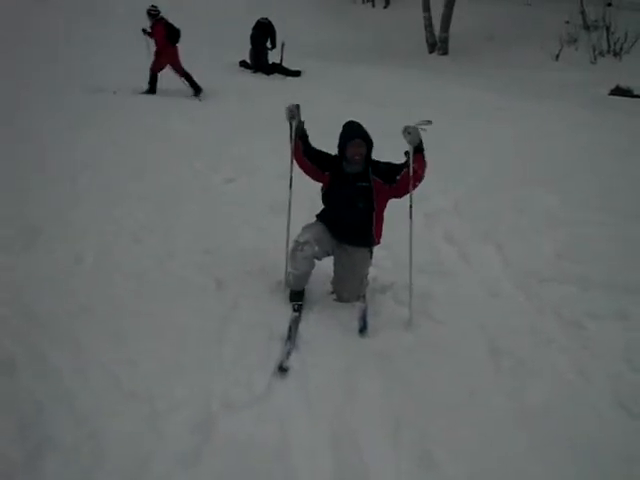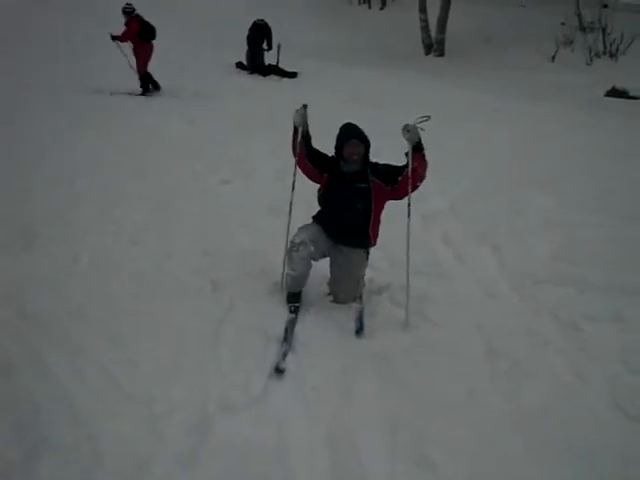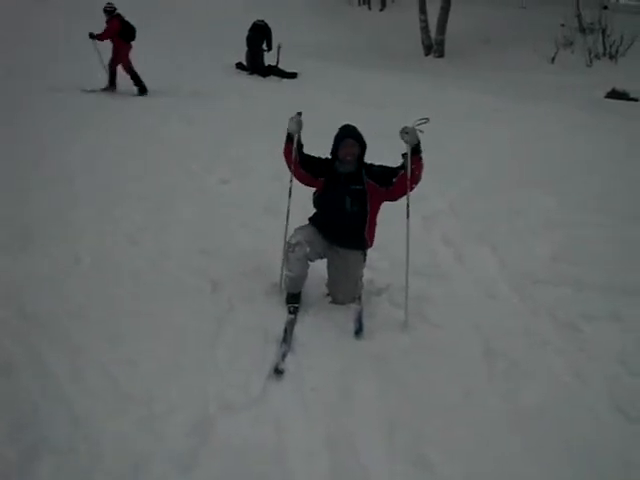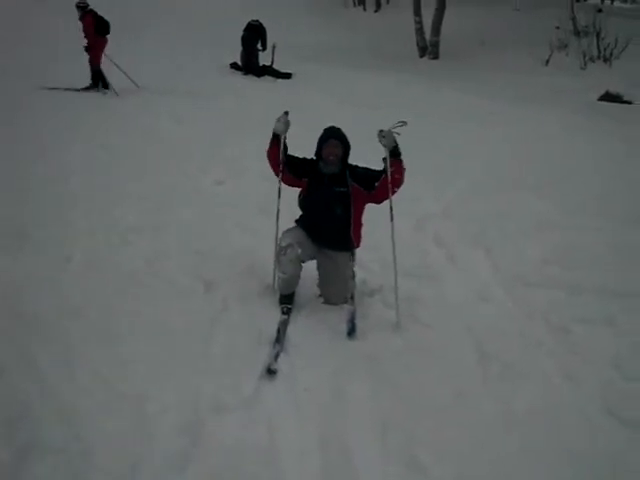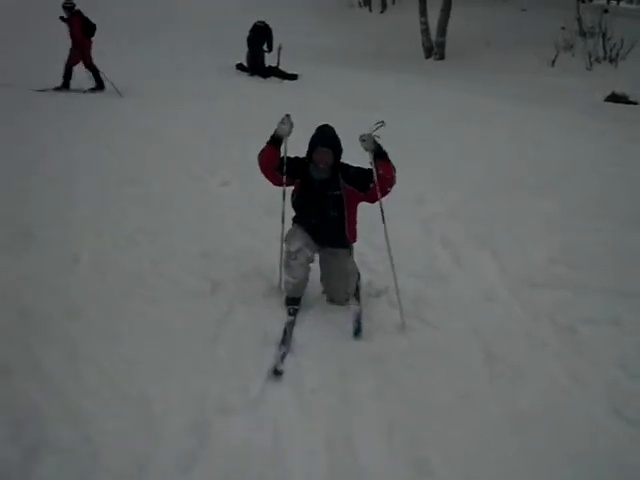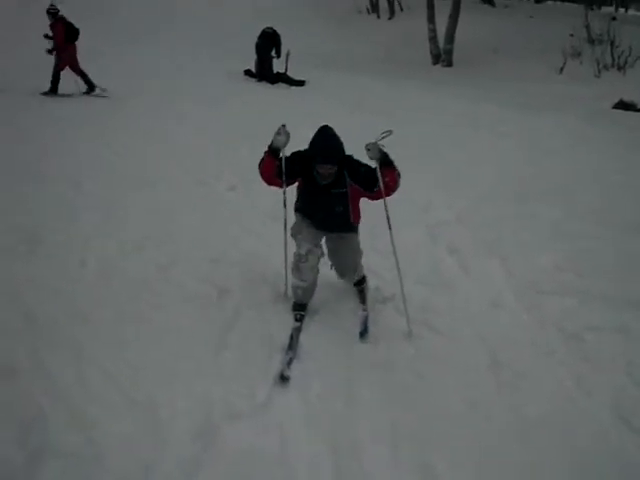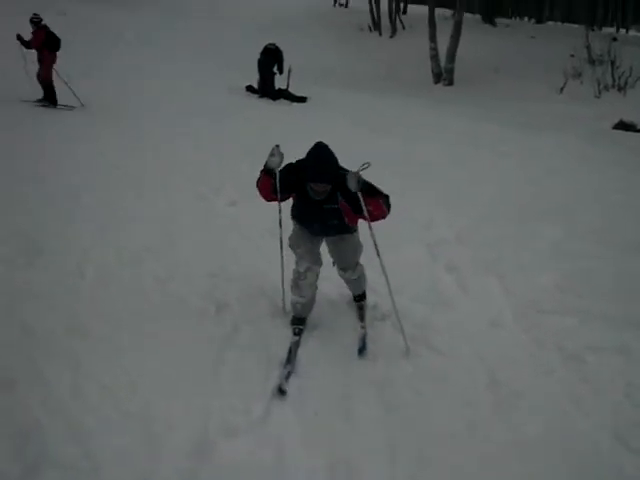
dt=0.3s
person 1, frame 1
left shoulder: (379, 174)
right shoulder: (331, 167)
left elbow: (411, 176)
right elbow: (304, 154)
left wrist: (416, 148)
right wrist: (297, 127)
left hip: (358, 244)
right hip: (327, 230)
left knee: (347, 296)
right knee: (304, 245)
left ankle: (354, 283)
right ankle: (296, 287)
person 1, frame 2
left shoulder: (378, 176)
right shoulder: (329, 168)
left elbow: (412, 178)
right elbow: (304, 156)
left wrist: (415, 147)
right wrist: (301, 131)
left hip: (354, 245)
right hip: (324, 231)
left knee: (344, 297)
right knee: (301, 244)
left ankle: (353, 278)
right ankle: (294, 290)
person 1, frame 3
left shoulder: (373, 177)
right shoulder: (324, 170)
left elbow: (407, 179)
right elbow: (297, 164)
left wrist: (413, 150)
right wrist: (293, 138)
left hip: (351, 246)
right hip: (320, 233)
left knee: (343, 298)
right knee: (297, 245)
left ankle: (351, 280)
right ankle: (293, 292)
person 1, frame 4
left shoulder: (356, 178)
right shoulder: (308, 171)
left elbow: (390, 183)
right elbow: (280, 164)
left wrist: (393, 153)
right wrist: (278, 138)
left hip: (339, 247)
right hip: (308, 235)
left knee: (335, 299)
right knee: (288, 247)
left ankle: (345, 277)
right ankle: (287, 293)
person 1, frame 5
left shoulder: (348, 177)
right shoulder: (300, 170)
left elbow: (384, 183)
right elbow: (269, 168)
left wrist: (376, 153)
right wrist: (278, 139)
left hip: (337, 242)
right hip: (305, 231)
left knee: (339, 298)
right knee: (297, 252)
left ankle: (349, 275)
right ankle: (294, 295)
person 1, frame 6
left shoulder: (352, 170)
right shoulder: (301, 163)
left elbow: (386, 186)
right elbow: (270, 175)
left wrist: (382, 161)
right wrist: (275, 150)
left hip: (342, 227)
right hip: (309, 221)
left knee: (348, 271)
right knee: (307, 255)
left ankle: (358, 278)
right ankle: (300, 301)
person 1, frame 7
left shoulder: (345, 183)
right shoulder: (295, 175)
left elbow: (381, 208)
right elbow: (269, 192)
left wrist: (361, 189)
right wrist: (270, 170)
left hip: (340, 230)
right hip: (306, 228)
left knee: (349, 267)
right knee: (306, 268)
left ankle: (359, 294)
right ankle: (300, 313)
